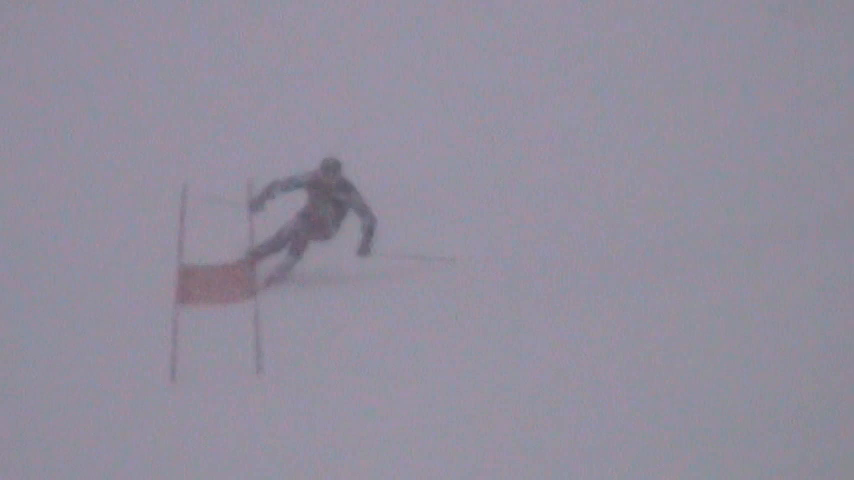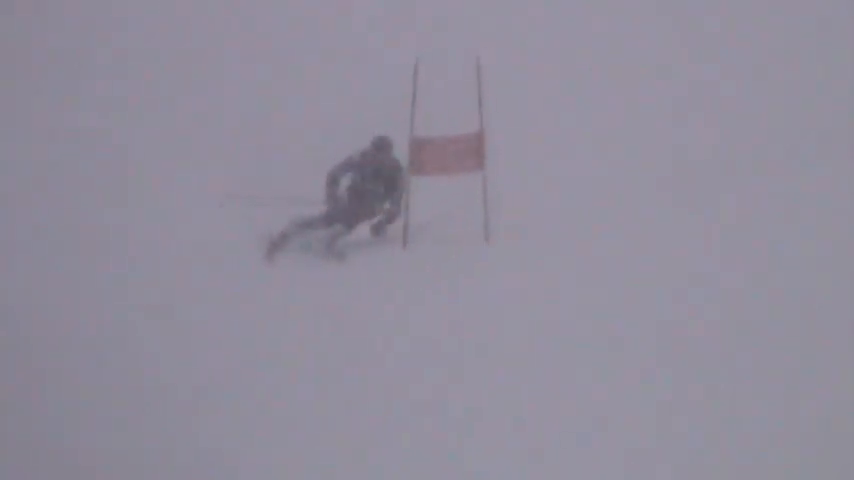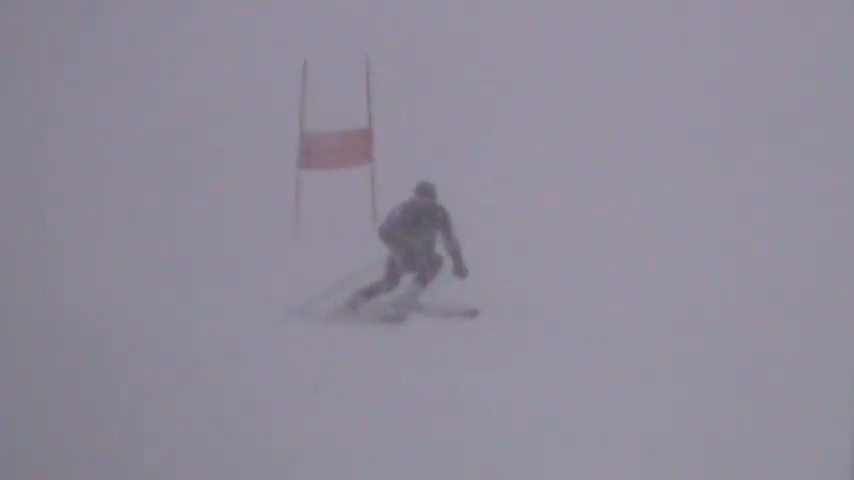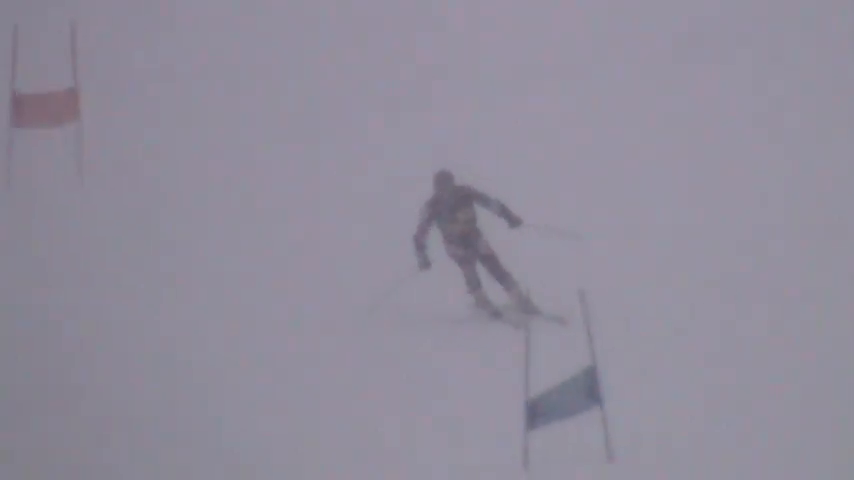
dt=0.5s
person 1, frame 1
left shoulder: (347, 191)
right shoulder: (312, 178)
left elbow: (368, 218)
right elbow: (280, 185)
left wrist: (366, 243)
right wrist: (261, 197)
left hip: (327, 227)
right hip: (307, 218)
right knee: (275, 243)
left ankle: (282, 270)
person 1, frame 2
left shoulder: (395, 171)
right shoulder: (361, 158)
left elbow: (396, 204)
right elbow: (334, 174)
left wrist: (383, 223)
right wrist: (332, 196)
left hip: (371, 206)
right hip: (351, 197)
right knee: (328, 220)
left ankle: (332, 240)
right ankle: (287, 234)
person 1, frame 3
left shoulder: (439, 213)
right shoulder: (403, 210)
left elbow: (449, 238)
right elbow: (384, 232)
left wrist: (458, 263)
right wrist: (397, 247)
left hip: (420, 257)
right hip: (399, 254)
left knee: (437, 261)
right knee: (390, 283)
left ankle: (407, 299)
right ankle: (357, 300)
person 1, frame 4
left shoulder: (464, 192)
right shoulder: (431, 206)
left elbow: (489, 203)
right elbow: (420, 234)
left wrist: (509, 216)
right wrist: (422, 257)
left hip: (475, 238)
right hip: (455, 246)
left knee: (496, 268)
right knee: (469, 268)
left ankle: (521, 301)
right ankle: (481, 300)
